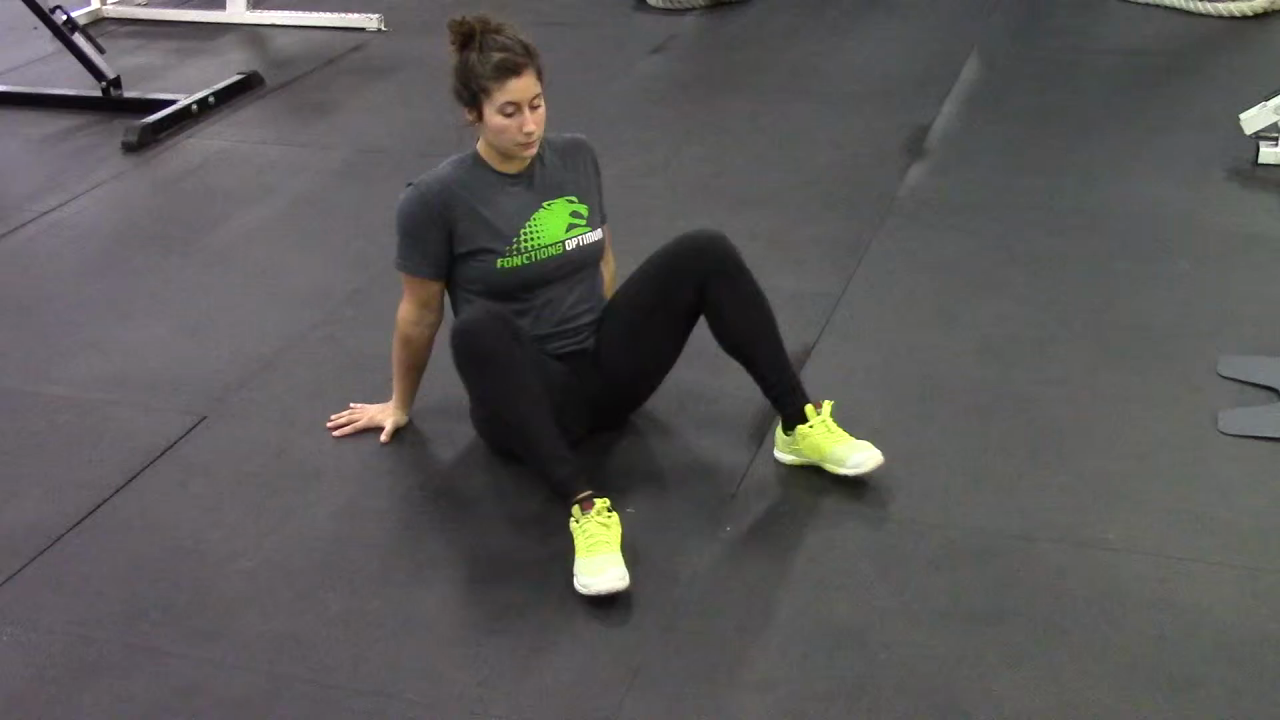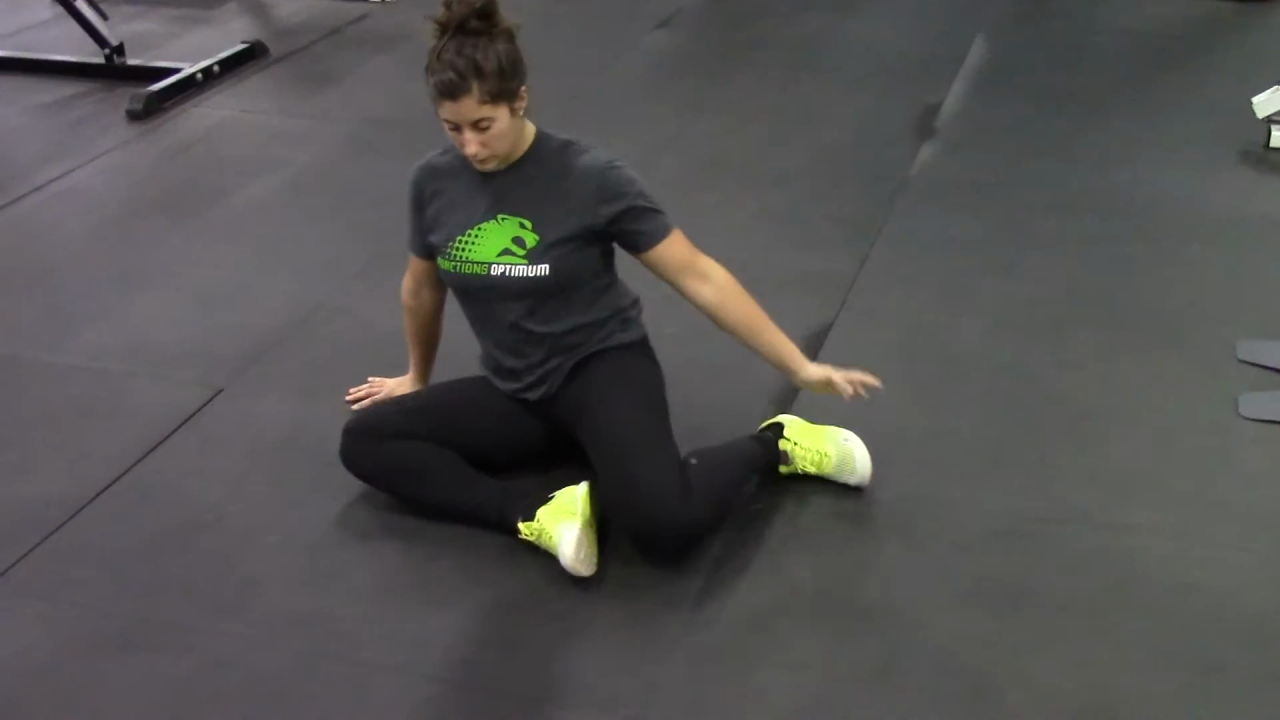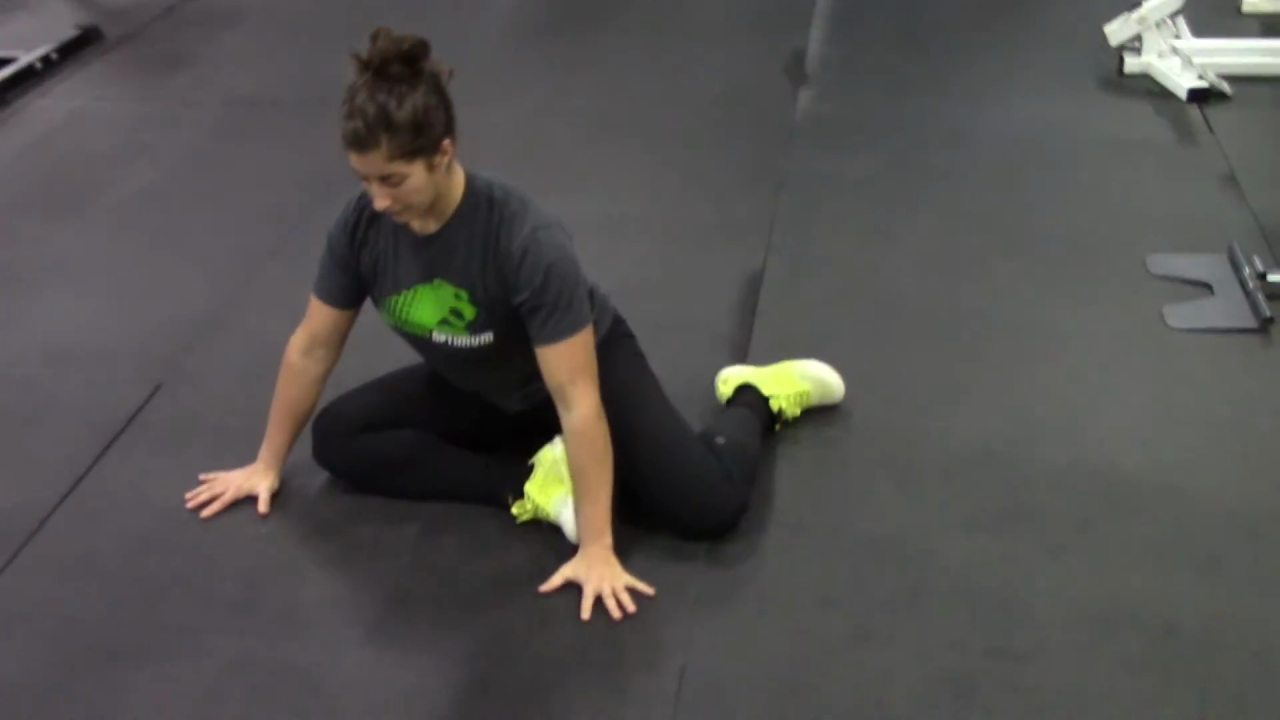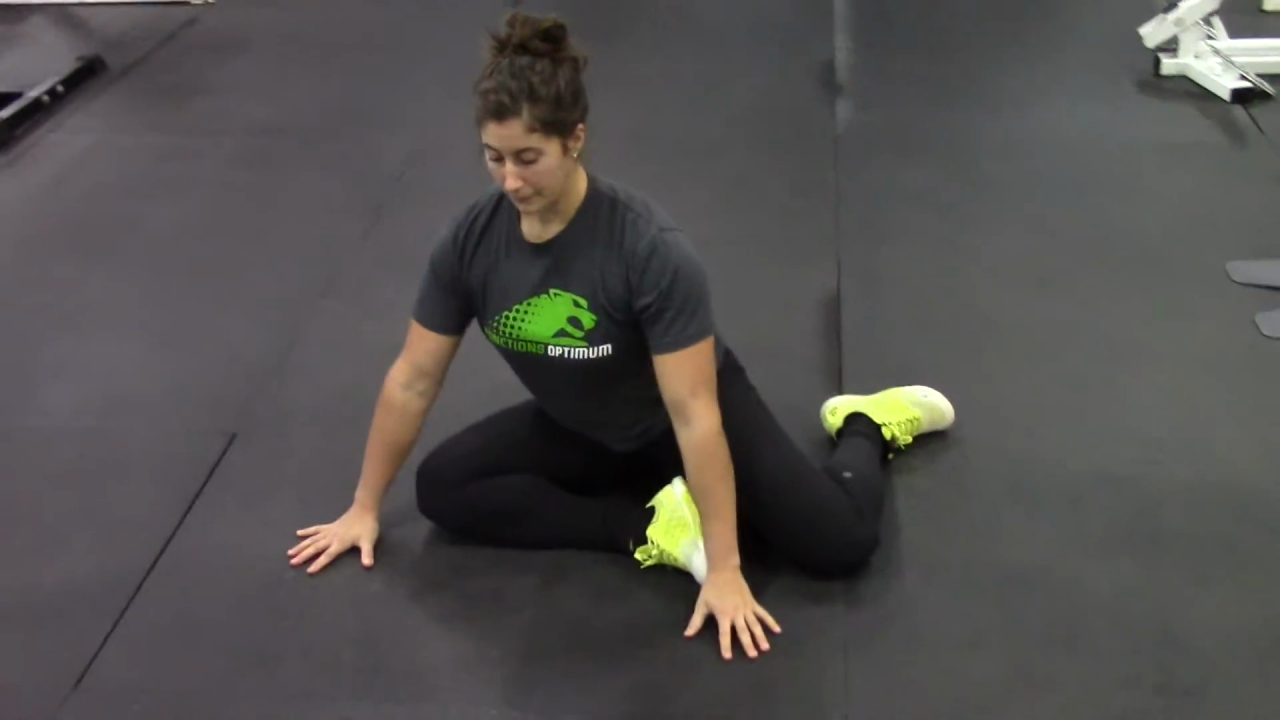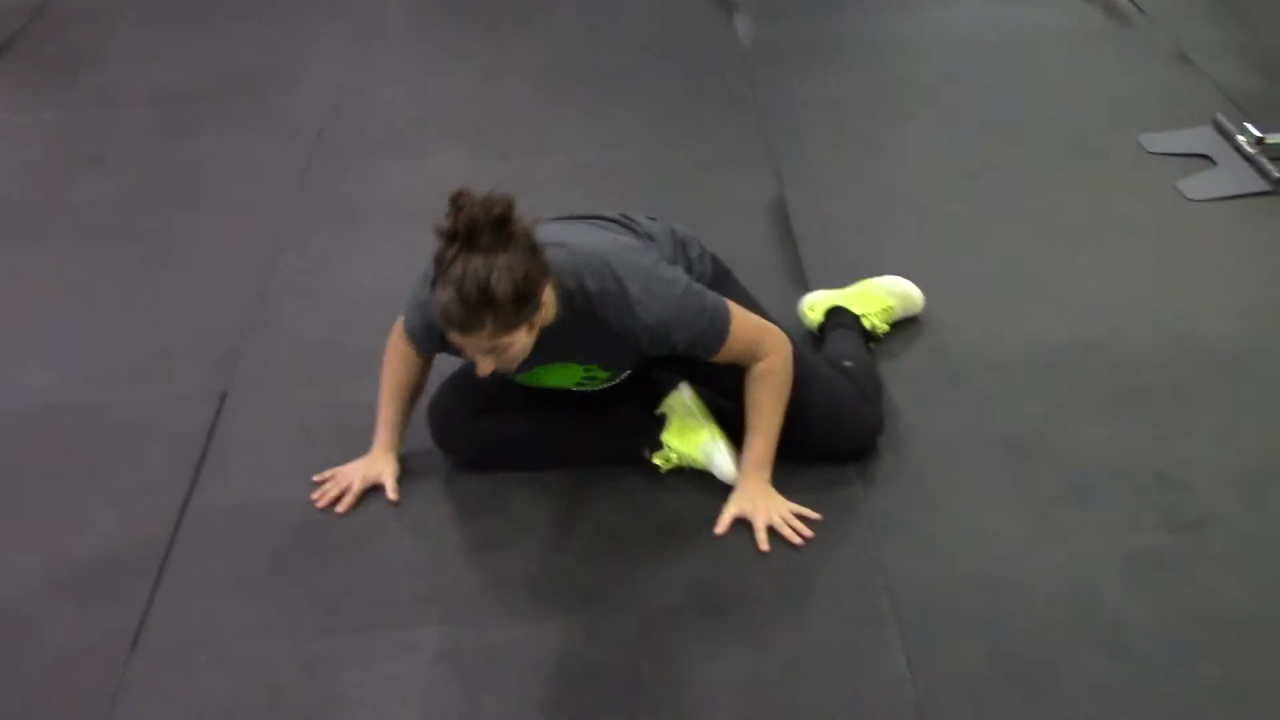
dt=1s
person 1, frame 1
left shoulder: (576, 156)
right shoulder: (437, 199)
right elbow: (419, 313)
right wrist: (400, 404)
left hip: (608, 369)
right hip: (528, 393)
left knee: (705, 252)
right knee: (479, 329)
left ankle: (801, 426)
right ankle: (585, 507)
person 1, frame 2
left shoulder: (591, 179)
right shoulder: (434, 180)
left elbow: (697, 275)
right elbow: (421, 287)
left wrist: (799, 366)
right wrist: (416, 376)
left hip: (601, 366)
right hip: (515, 393)
left knee: (664, 522)
right knee: (364, 441)
left ankle: (775, 445)
right ankle: (539, 510)
person 1, frame 3
left shoulder: (527, 241)
right shoulder: (362, 224)
left elbow: (576, 402)
right elbow: (311, 348)
left wrist: (597, 548)
right wrist: (268, 462)
left hip: (585, 365)
right hip: (474, 391)
left knee: (708, 506)
right knee: (336, 437)
left ankle: (755, 397)
right ankle: (530, 481)
person 1, frame 4
left shoulder: (650, 248)
right shoulder: (471, 239)
left elbow: (694, 414)
right elbow: (413, 379)
left wrist: (725, 571)
right wrist: (363, 509)
left hip: (674, 419)
right hip: (576, 428)
left knee: (839, 545)
right knee: (441, 487)
left ankle: (867, 426)
right ankle: (652, 527)
person 1, frame 5
left shoulder: (643, 296)
right shoulder: (442, 304)
left elbow: (771, 351)
right elbow: (405, 340)
left wrist: (754, 482)
right wrist: (383, 450)
left hip: (680, 284)
left knee: (848, 428)
right knee: (453, 425)
left ankle: (844, 315)
right ankle: (664, 432)
